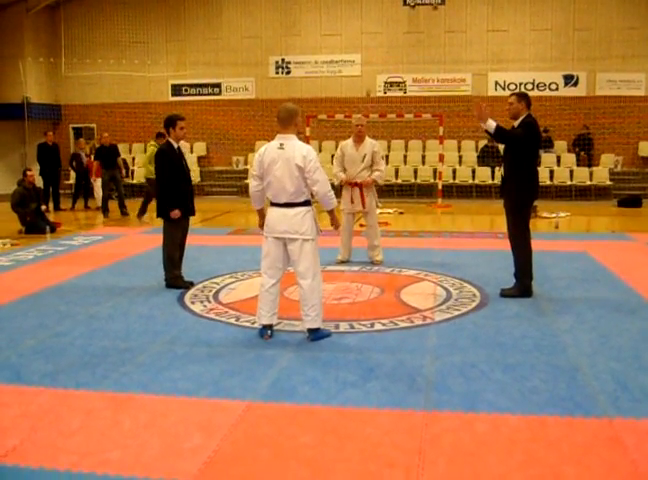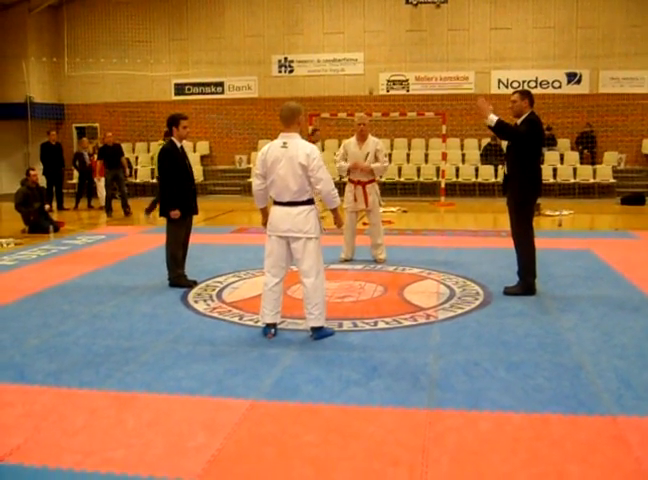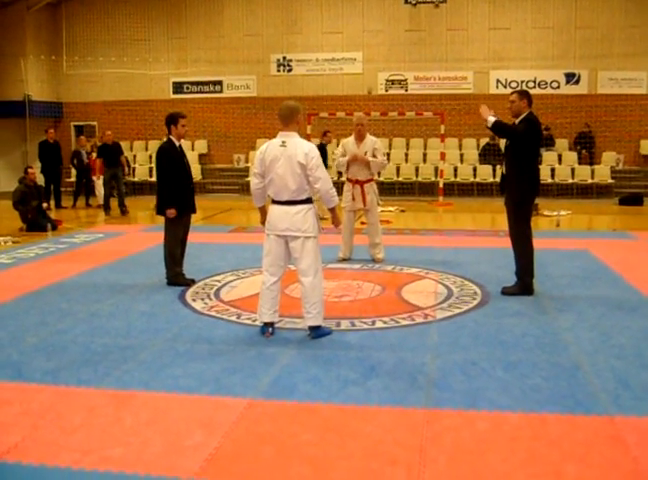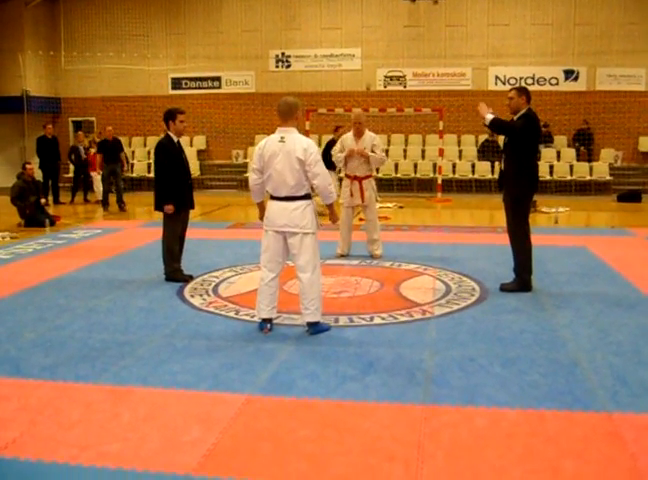
dt=0.1s
person 1, frame 1
left shoulder: (263, 152)
right shoulder: (305, 151)
left elbow: (255, 188)
right elbow: (321, 187)
left wrist: (261, 215)
right wrist: (332, 214)
left hip: (274, 217)
right hip: (300, 217)
left knee: (270, 273)
right knee: (308, 275)
left ankle: (266, 325)
right ankle: (313, 327)
person 1, frame 2
left shoulder: (266, 150)
right shoulder: (308, 149)
left elbow: (258, 187)
right elbow: (324, 186)
left wrist: (264, 213)
right wrist: (336, 212)
left hip: (278, 216)
right hip: (303, 216)
left knee: (273, 272)
right knee: (311, 273)
left ankle: (269, 324)
right ankle: (317, 325)
person 1, frame 3
left shoulder: (265, 149)
right shoulder: (307, 148)
left elbow: (257, 186)
right elbow: (323, 185)
left wrist: (262, 211)
right wrist: (334, 212)
left hip: (276, 215)
right hip: (302, 215)
left knee: (271, 271)
right knee: (309, 272)
left ankle: (267, 323)
right ankle: (314, 325)
person 1, frame 4
left shoulder: (264, 145)
right shoulder: (306, 144)
left elbow: (255, 181)
right elbow: (321, 181)
left wrist: (261, 207)
right wrist: (332, 208)
left hip: (275, 211)
right hip: (300, 211)
left knee: (269, 267)
right knee: (308, 268)
left ankle: (265, 319)
right ankle: (312, 321)
person 2, frame 1
left shoulder: (529, 125)
right shoulder: (520, 125)
left elbow: (511, 138)
right elbow: (505, 138)
left wrist: (487, 122)
right wrist: (485, 122)
left hip: (521, 189)
right hip: (516, 188)
left knee: (519, 237)
right knee: (518, 236)
left ankle: (523, 285)
right ankle: (523, 283)
person 2, frame 2
left shoulder: (532, 123)
right shoulder: (524, 123)
left elbow: (513, 133)
right elbow: (506, 133)
left wrist: (491, 117)
right wrist: (490, 117)
left hip: (524, 187)
right hip: (518, 186)
left knee: (523, 235)
right knee: (521, 234)
left ankle: (526, 283)
right ankle: (526, 281)
person 2, frame 3
left shoulder: (530, 122)
right shoulder: (521, 123)
left elbow: (511, 132)
left wrist: (489, 118)
right wrist: (489, 118)
left hip: (522, 187)
right hip: (516, 186)
left knee: (520, 235)
right knee: (519, 234)
left ankle: (524, 283)
right ankle: (524, 281)
person 2, frame 4
left shoulder: (529, 119)
right shoulder: (520, 120)
left elbow: (509, 128)
left wrist: (488, 116)
right wrist: (488, 116)
left hip: (521, 183)
right hip: (515, 182)
left knee: (519, 231)
right knee: (518, 231)
left ankle: (523, 280)
right ankle: (522, 277)
person 3, frame 1
left shoulder: (177, 150)
right shoulder: (164, 151)
right elbow: (164, 182)
left wrist: (185, 205)
right wrist: (172, 207)
left hip: (182, 205)
right hip: (174, 207)
left knee: (180, 243)
right knee: (172, 243)
left ankle: (177, 276)
right ankle: (172, 278)
person 3, frame 2
left shoulder: (180, 149)
right shoulder: (167, 151)
right elbow: (167, 182)
left wrist: (190, 204)
right wrist: (173, 207)
left hip: (185, 204)
right hip: (177, 205)
left knee: (183, 242)
right knee: (175, 242)
left ankle: (180, 275)
right ankle: (175, 277)
person 3, frame 3
left shoulder: (178, 148)
right shoulder: (165, 149)
right elbow: (165, 180)
left wrist: (188, 202)
right wrist: (169, 205)
left hip: (183, 203)
right hip: (174, 204)
left knee: (181, 240)
right knee: (173, 240)
left ankle: (178, 273)
right ankle: (173, 275)
person 3, frame 4
left shoulder: (176, 144)
right shoulder: (164, 145)
right elbow: (163, 176)
left wrist: (186, 198)
right wrist: (167, 201)
left hip: (182, 199)
right hip: (172, 200)
left knee: (179, 236)
right knee: (171, 236)
left ankle: (176, 269)
right ankle: (171, 271)
person 4, frame 1
left shoulder: (373, 145)
right shoulder: (344, 145)
left elbow: (380, 167)
right elbow: (336, 166)
left wrist: (372, 180)
right wrist: (343, 178)
left hip: (367, 188)
right hip: (349, 189)
left knee: (372, 223)
right knee: (346, 224)
left ankle: (376, 255)
right ankle: (344, 255)
person 4, frame 2
left shoulder: (376, 143)
right shoulder: (347, 144)
left elbow: (384, 164)
right elbow: (338, 163)
left wrist: (370, 167)
right wrist: (349, 166)
left hip: (370, 187)
right hip: (352, 188)
left knee: (375, 222)
right knee: (349, 222)
left ankle: (379, 254)
right ankle: (347, 254)
person 4, frame 3
left shoulder: (374, 142)
right shoulder: (345, 143)
left elbow: (382, 163)
right elbow: (337, 162)
left wrist: (367, 160)
right wrist: (349, 159)
left hip: (368, 187)
right hip: (350, 187)
left knee: (373, 221)
right knee: (347, 221)
left ankle: (377, 253)
right ankle: (345, 253)
person 4, frame 4
left shoulder: (373, 138)
right shoulder: (344, 138)
left elbow: (382, 158)
right elbow: (335, 157)
left wrist: (367, 155)
right wrist: (345, 155)
left hip: (366, 183)
right hip: (349, 183)
left knee: (371, 217)
right knee: (345, 217)
left ankle: (375, 249)
right ankle: (343, 249)
